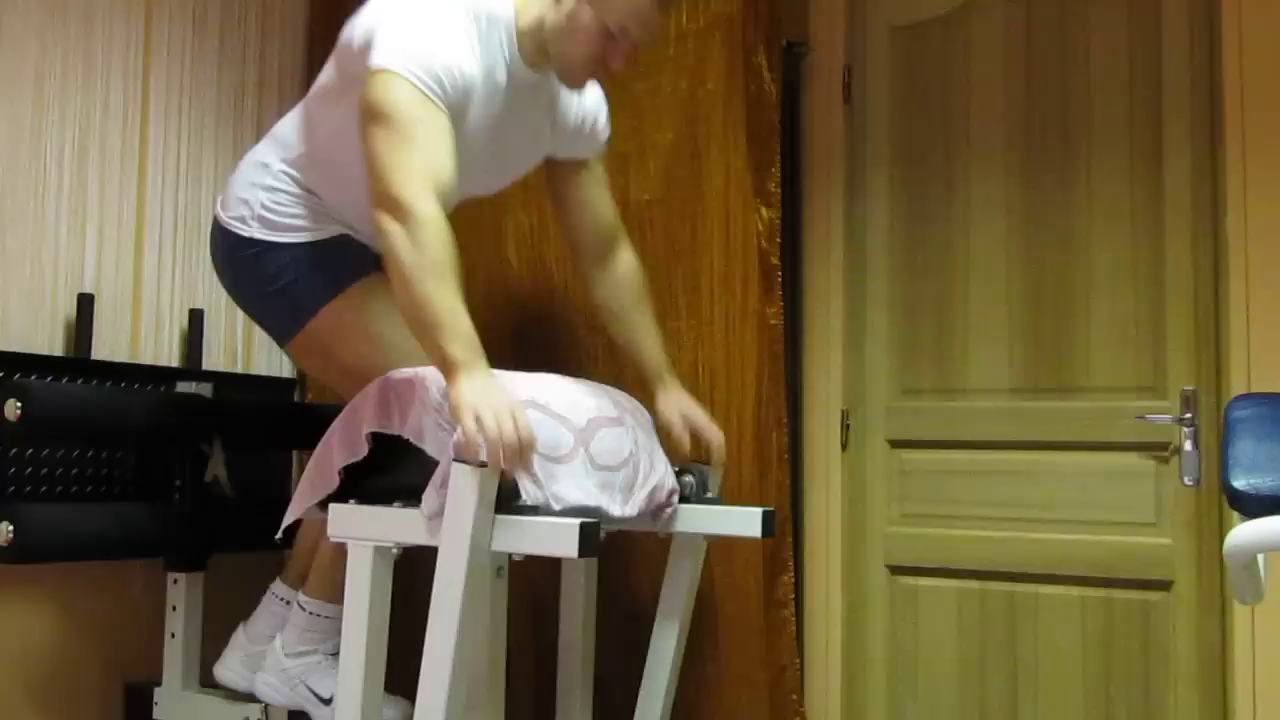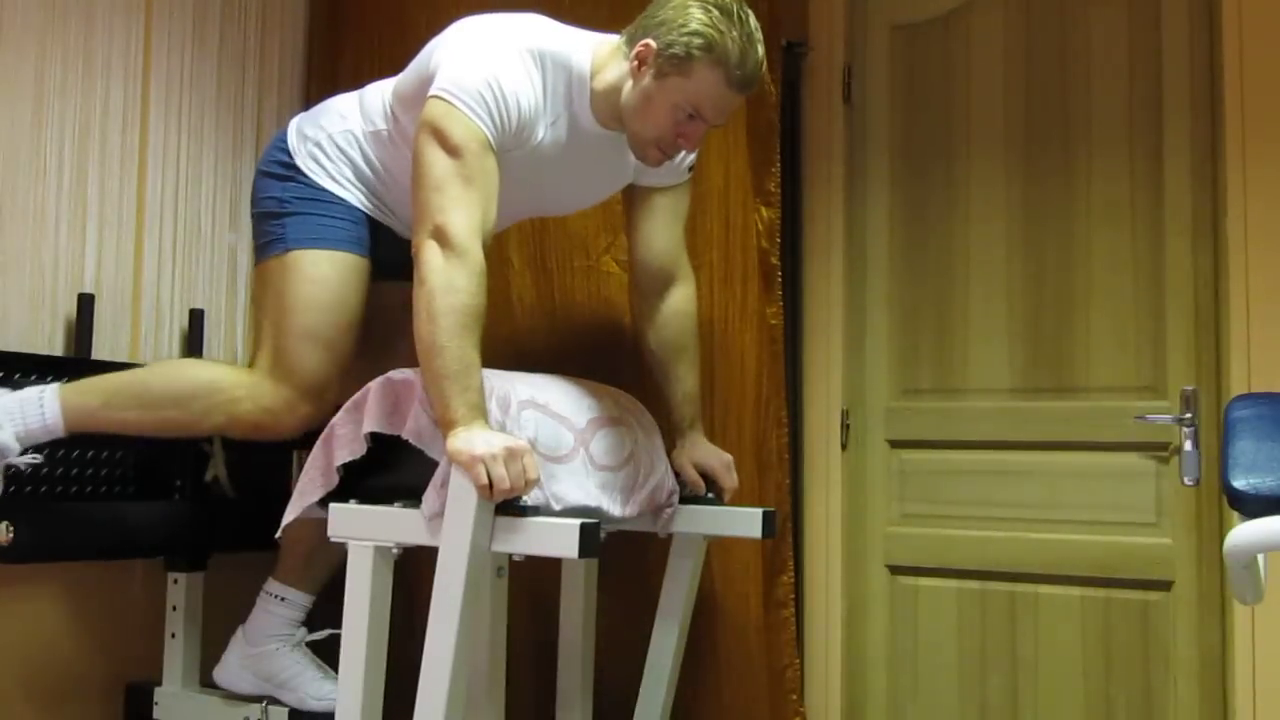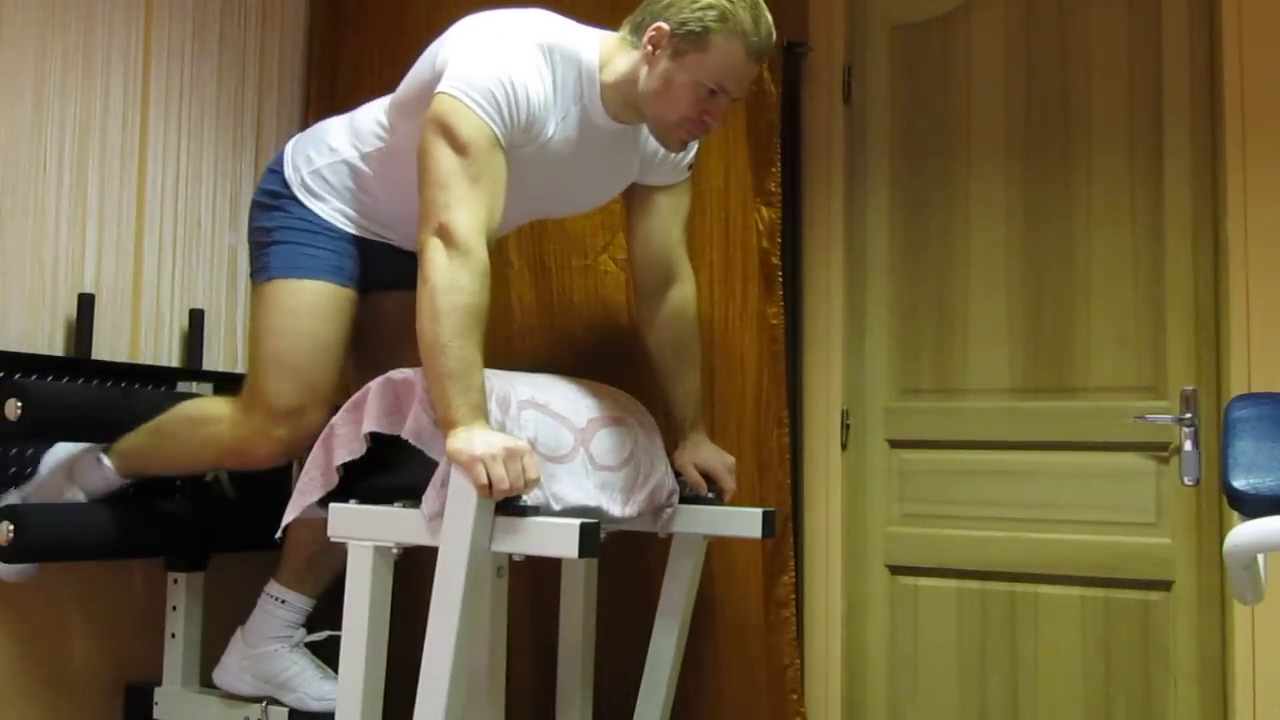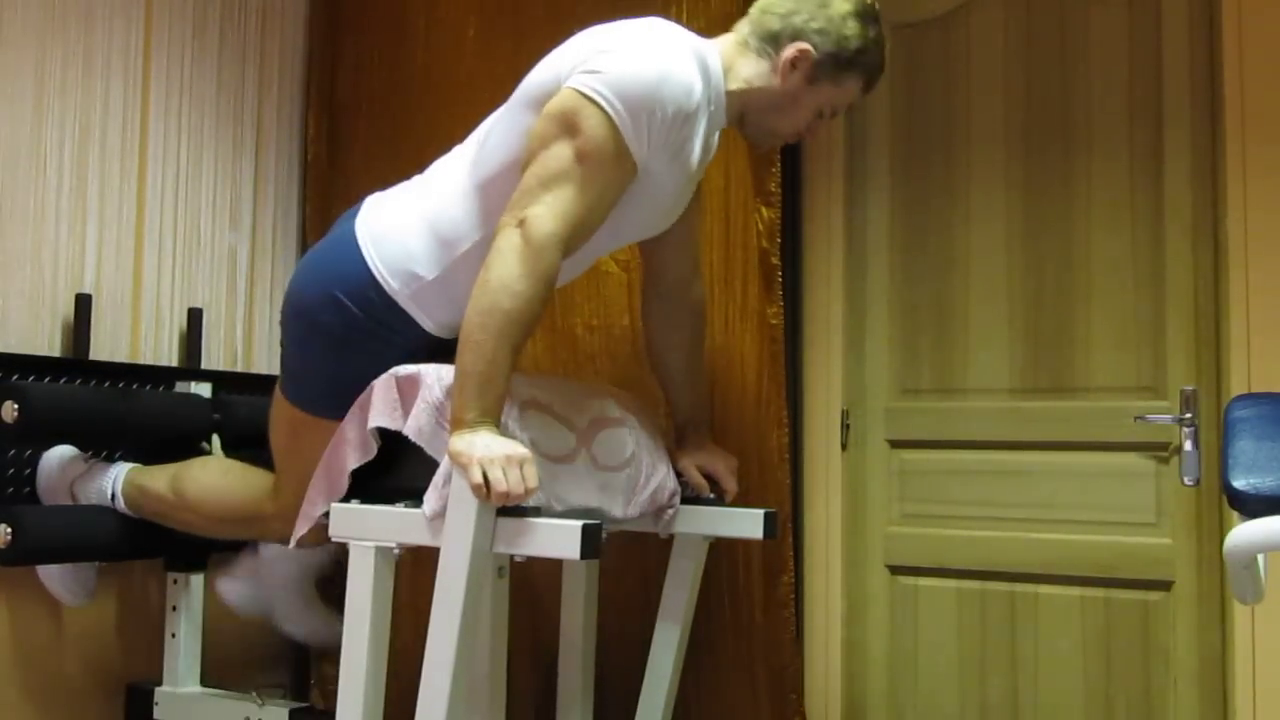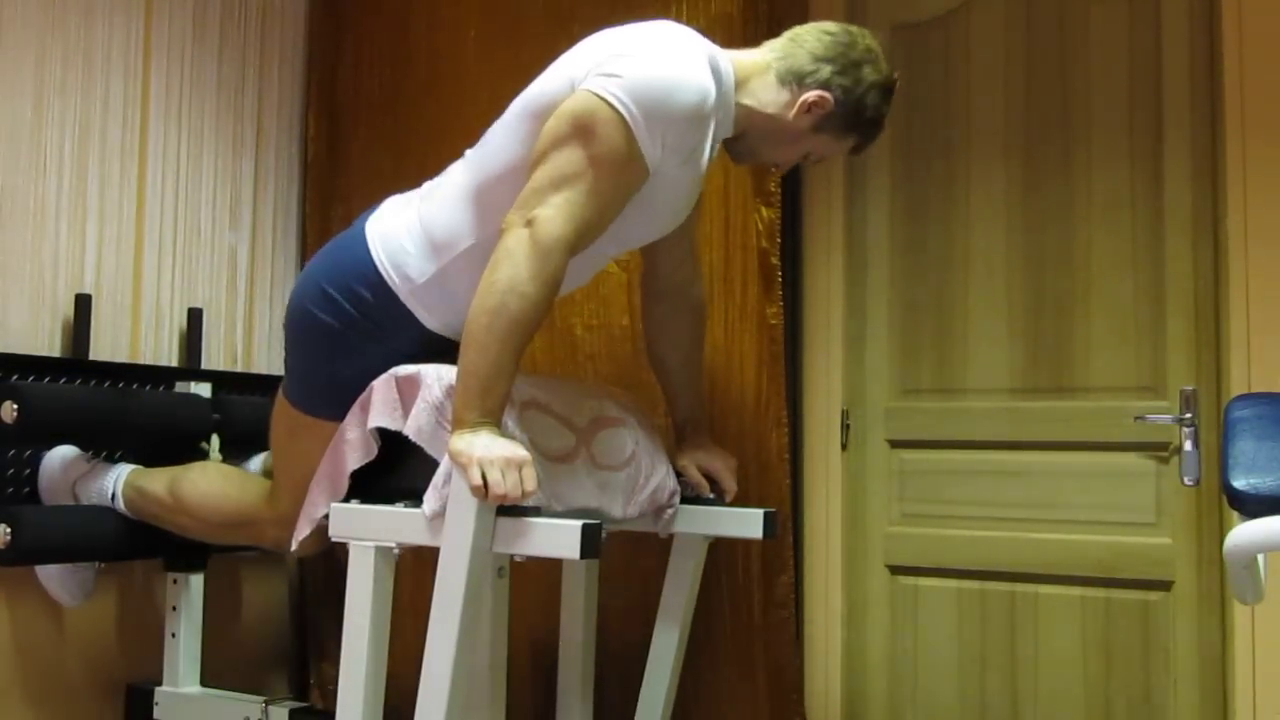
dt=1s
person 1, frame 1
left shoulder: (577, 103)
left elbow: (606, 250)
right elbow: (405, 208)
left wrist: (663, 386)
right wrist: (468, 373)
left hip: (350, 239)
right hip: (276, 230)
left ankle: (265, 642)
right ankle: (301, 654)
person 1, frame 2
left shoulder: (664, 135)
right shoulder: (499, 66)
left elbow: (665, 286)
right elbow: (449, 245)
left wrist: (689, 432)
right wrist: (464, 425)
left hip: (403, 223)
right hip: (327, 175)
right knee: (284, 400)
left ankle: (264, 643)
person 1, frame 3
left shoulder: (662, 140)
left elbow: (666, 285)
right elbow: (455, 243)
left wrist: (690, 433)
right wrist: (464, 424)
left hip: (405, 243)
right hip: (323, 202)
right knee: (282, 426)
left ankle: (264, 644)
right ankle: (79, 473)
person 1, frame 4
left shoulder: (699, 112)
right shoulder: (651, 75)
left elbow: (674, 289)
right elbow: (531, 240)
left wrist: (692, 435)
right wrist: (474, 427)
left hip: (422, 297)
right hip: (370, 294)
right knee: (299, 506)
left ankle: (281, 571)
right ankle: (92, 482)
person 1, frame 5
left shoulder: (702, 116)
right shoulder: (663, 79)
left elbow: (676, 285)
right elbow: (537, 238)
left wrist: (690, 431)
right wrist: (475, 427)
left hip: (436, 306)
right hip: (372, 298)
right knee: (295, 523)
left ankle: (273, 463)
right ankle: (94, 481)
